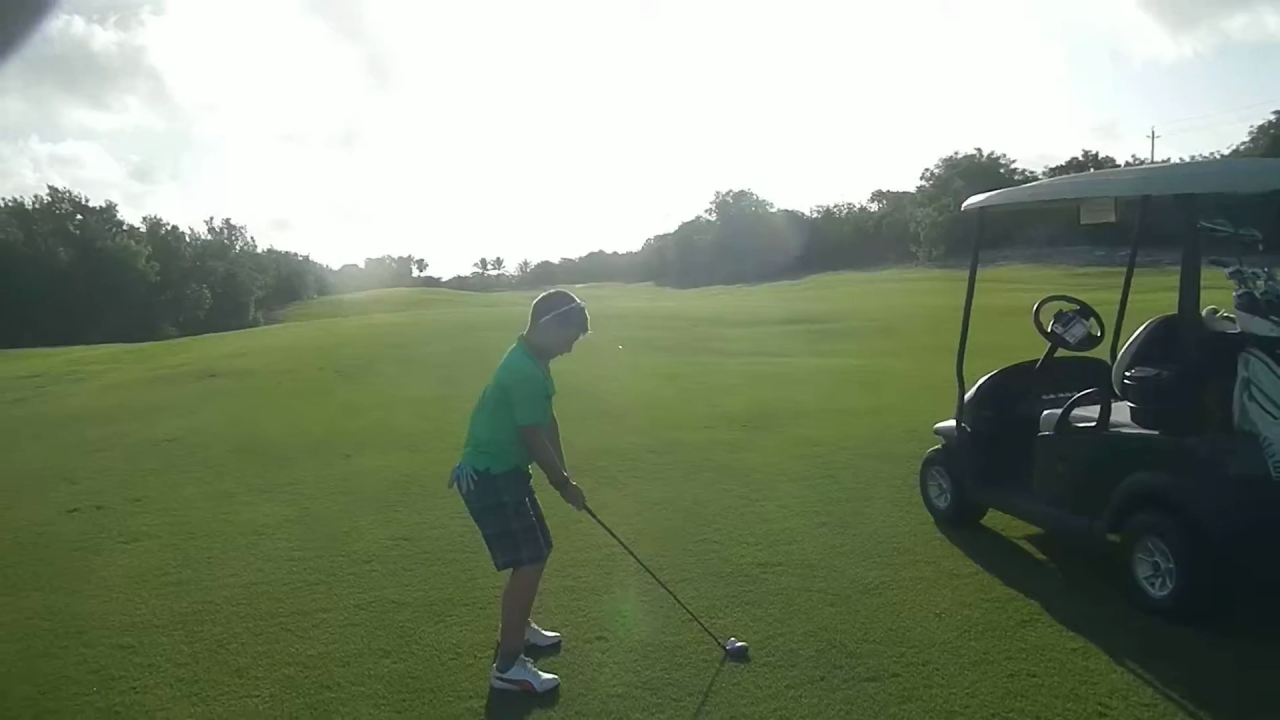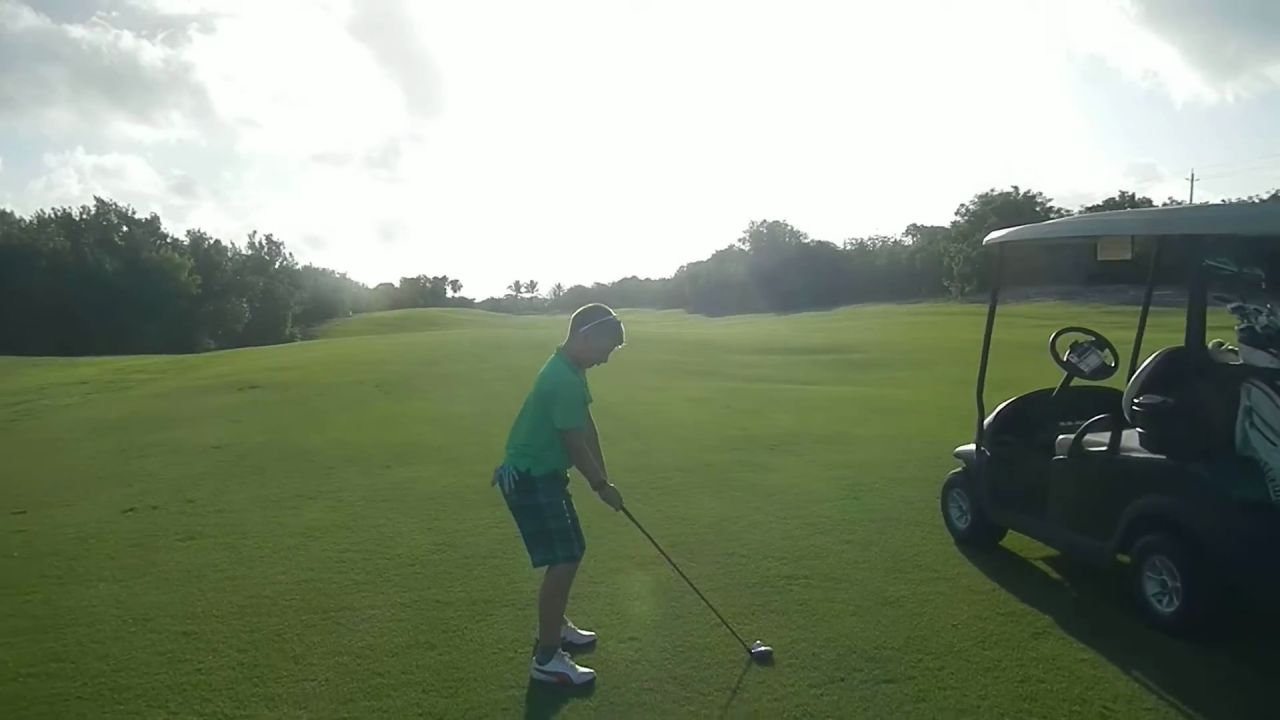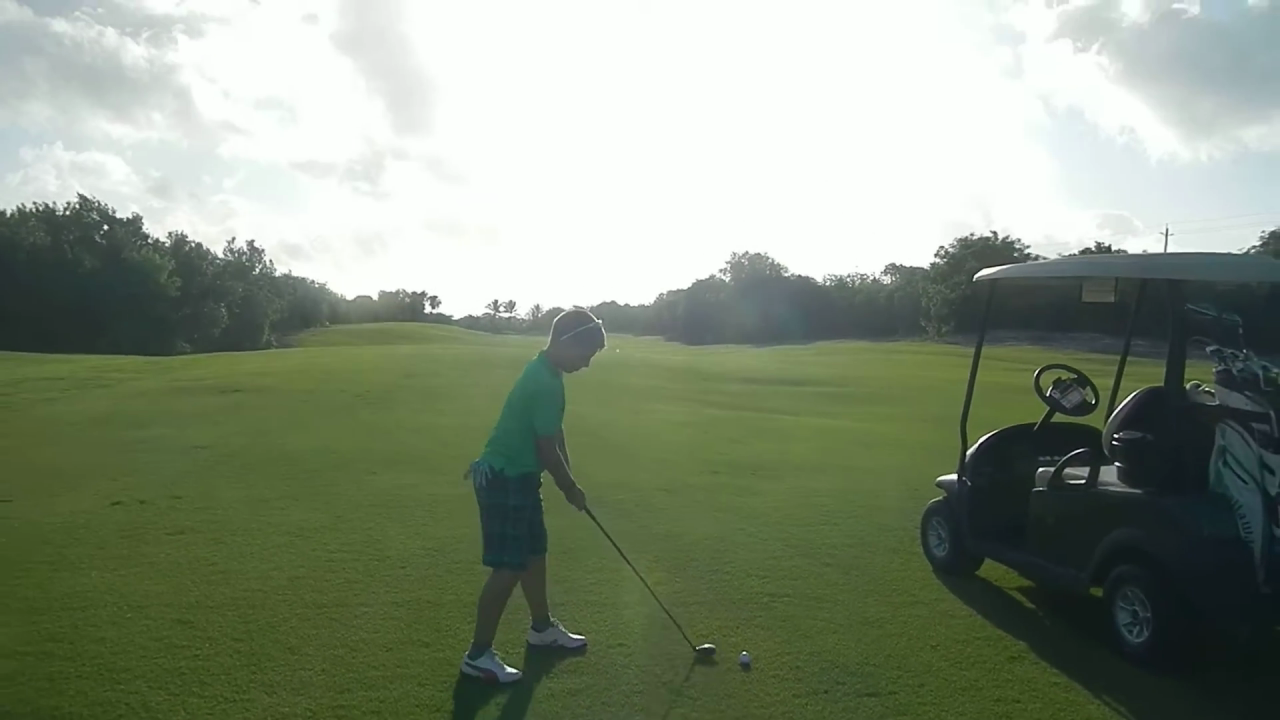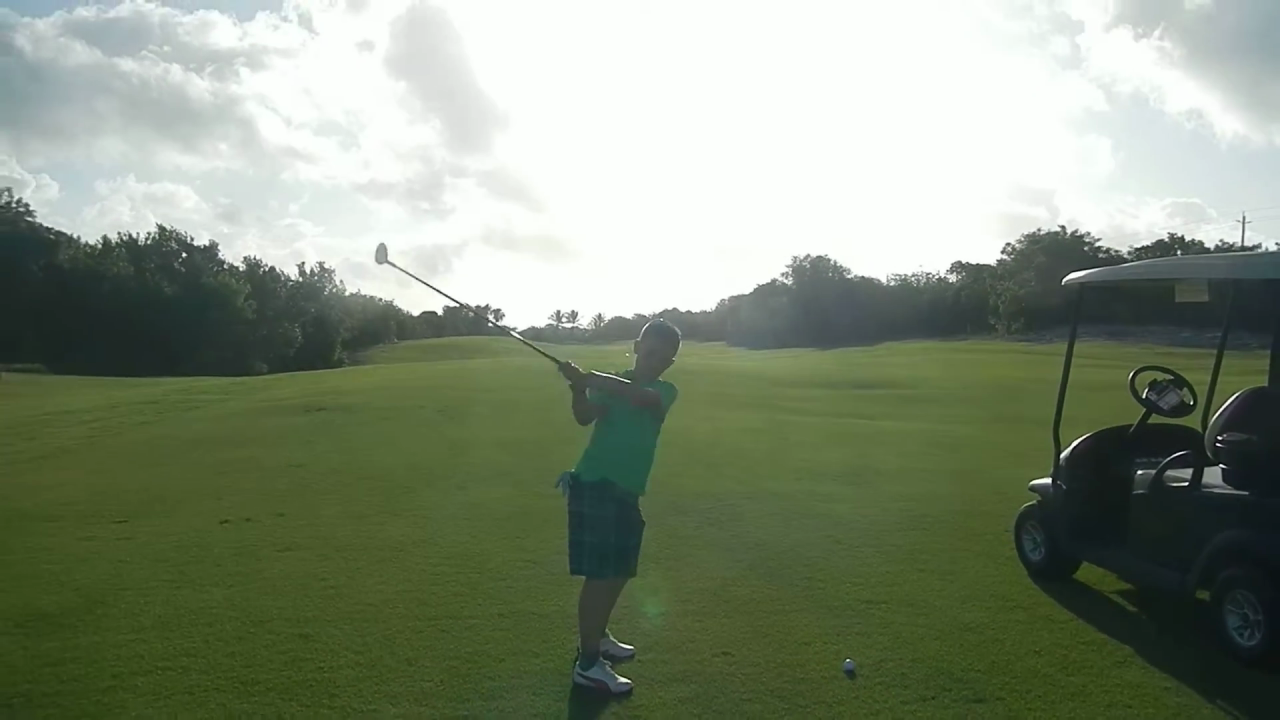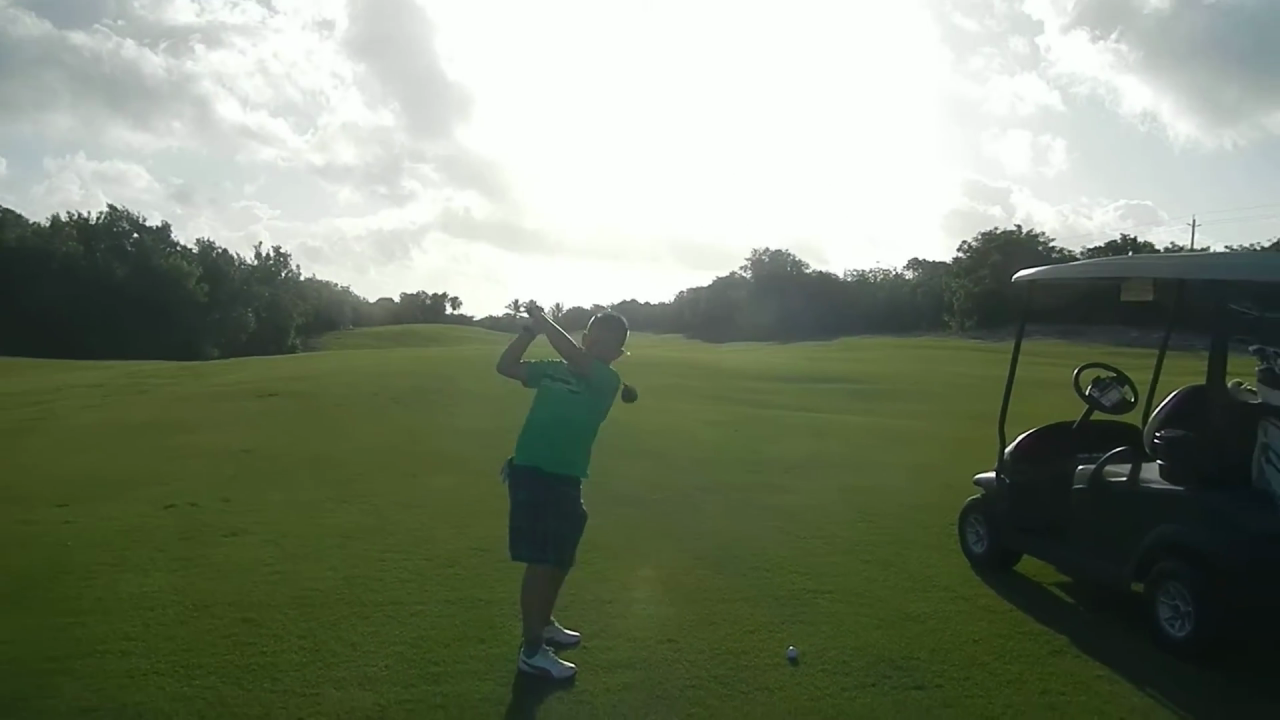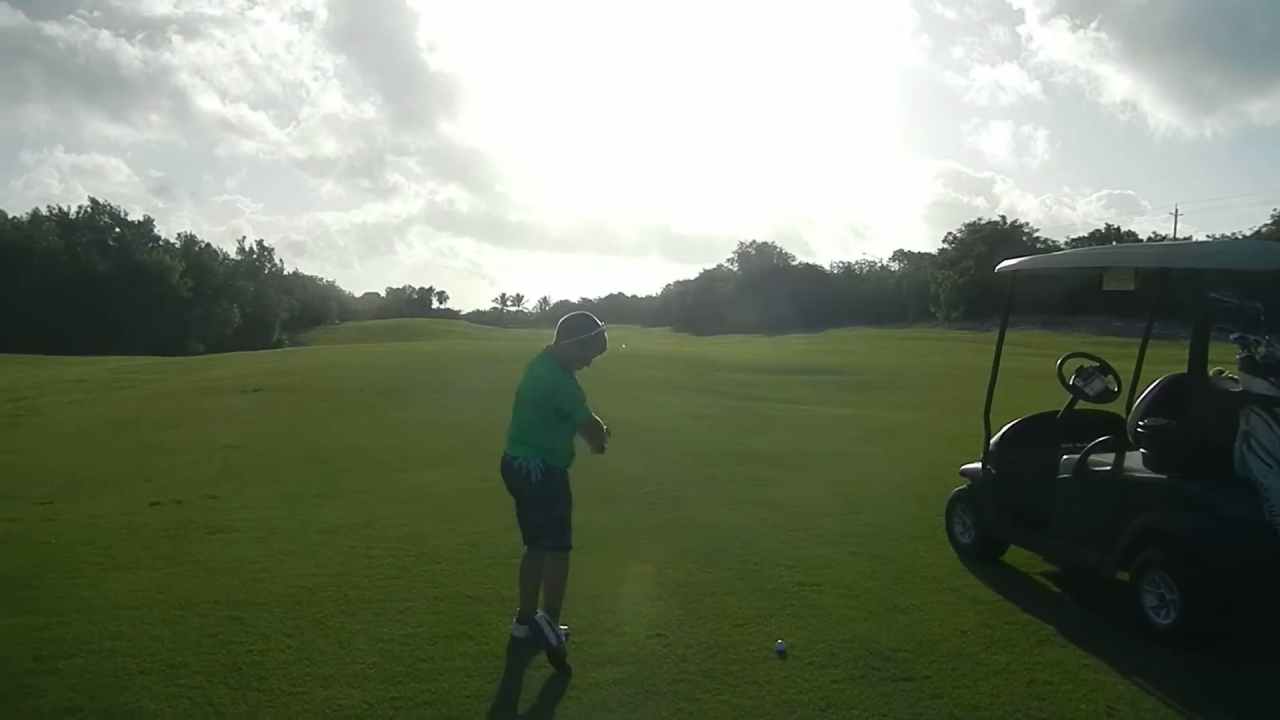
dt=0.7s
person 1, frame 1
left shoulder: (534, 362)
right shoulder: (522, 372)
left elbow: (548, 421)
right elbow: (534, 438)
left wrist: (563, 473)
right wrist: (563, 484)
left hip: (505, 470)
right hip: (489, 477)
left knee: (536, 552)
right knee: (528, 562)
left ankle: (519, 627)
right ankle: (508, 665)
person 1, frame 2
left shoulder: (571, 371)
right shoulder: (561, 379)
left elbow: (586, 425)
right elbow: (573, 443)
left wrist: (602, 476)
right wrist: (601, 485)
left hip: (543, 473)
right hip: (529, 478)
left knee: (570, 552)
right knee: (562, 561)
left ankle: (554, 624)
right ankle: (546, 657)
person 1, frame 3
left shoulder: (546, 373)
right shoulder: (545, 384)
left elbow: (554, 435)
right elbow: (547, 447)
left wrist: (569, 479)
right wrist: (569, 487)
left hip: (517, 475)
right hip: (505, 479)
left knee: (534, 554)
right knee: (510, 566)
left ankle: (542, 626)
right ankle: (478, 654)
person 1, frame 4
left shoulder: (665, 393)
right shoulder: (610, 381)
left elbow: (642, 397)
right elbow: (584, 415)
left wrist: (597, 380)
right wrist: (579, 386)
left hip: (627, 492)
right hip: (593, 486)
left knee: (618, 572)
right knee: (598, 573)
left ankle: (598, 636)
right ankle: (588, 663)
person 1, frame 5
left shoulder: (608, 381)
right shoulder: (551, 369)
left elbow: (576, 358)
right elbow: (505, 366)
left wrist: (544, 323)
right wrist: (531, 329)
left hip: (567, 479)
right hip: (531, 473)
left knee: (559, 562)
right knee: (539, 562)
left ankle: (543, 623)
right ankle: (532, 650)
person 1, frame 6
left shoulder: (543, 362)
right shoulder: (563, 385)
right elbow: (593, 433)
left wrist: (591, 429)
right wrist: (601, 435)
left hip: (520, 465)
right hip: (540, 470)
left knee: (537, 544)
right knee: (555, 546)
left ankle: (527, 617)
right ankle: (548, 621)
